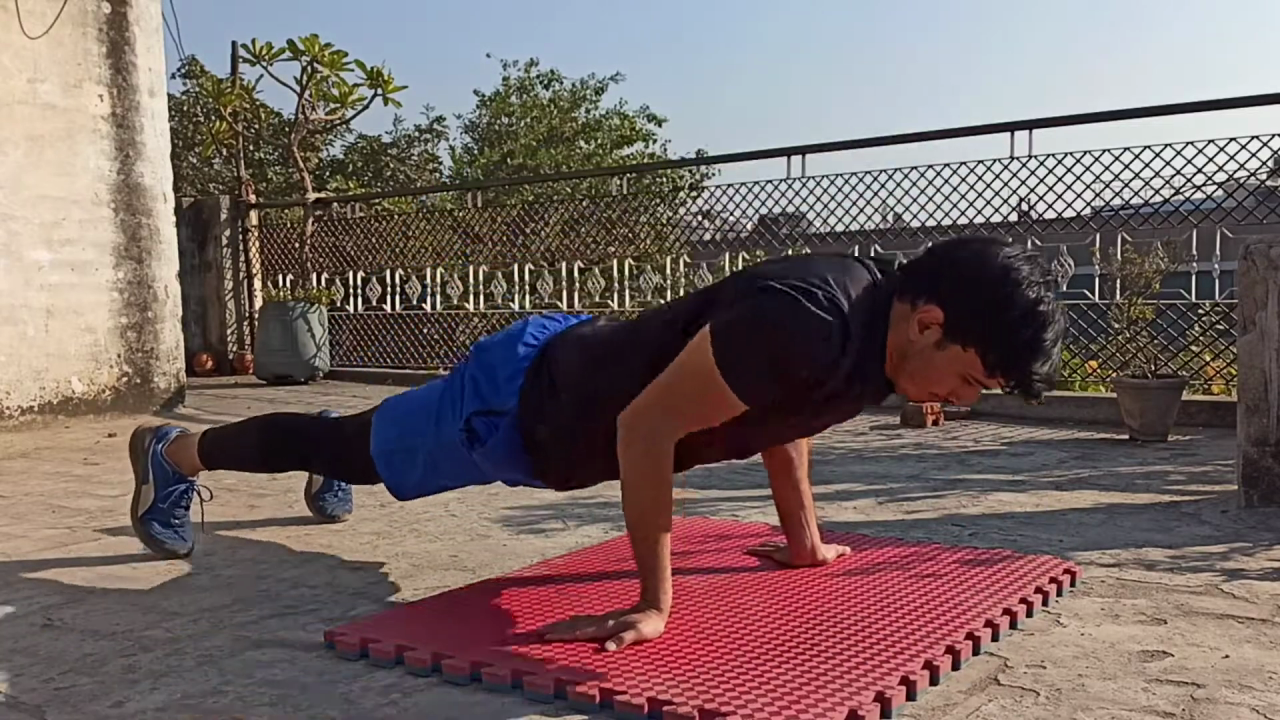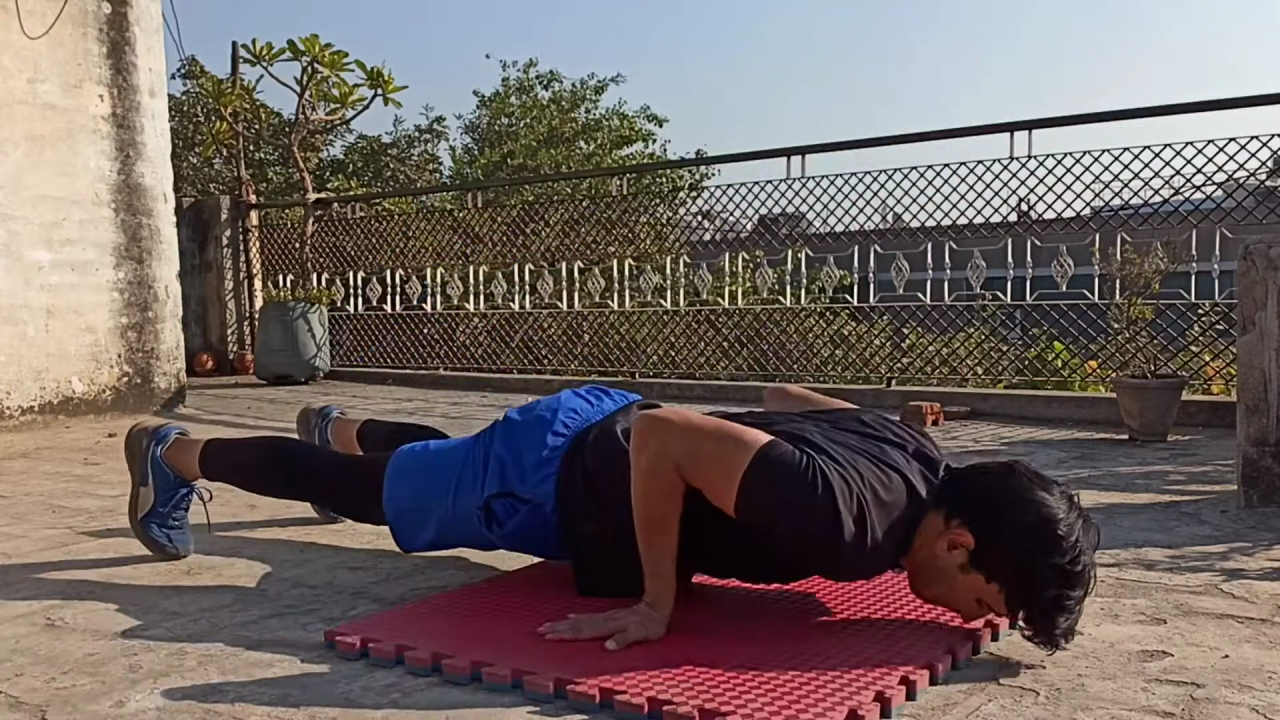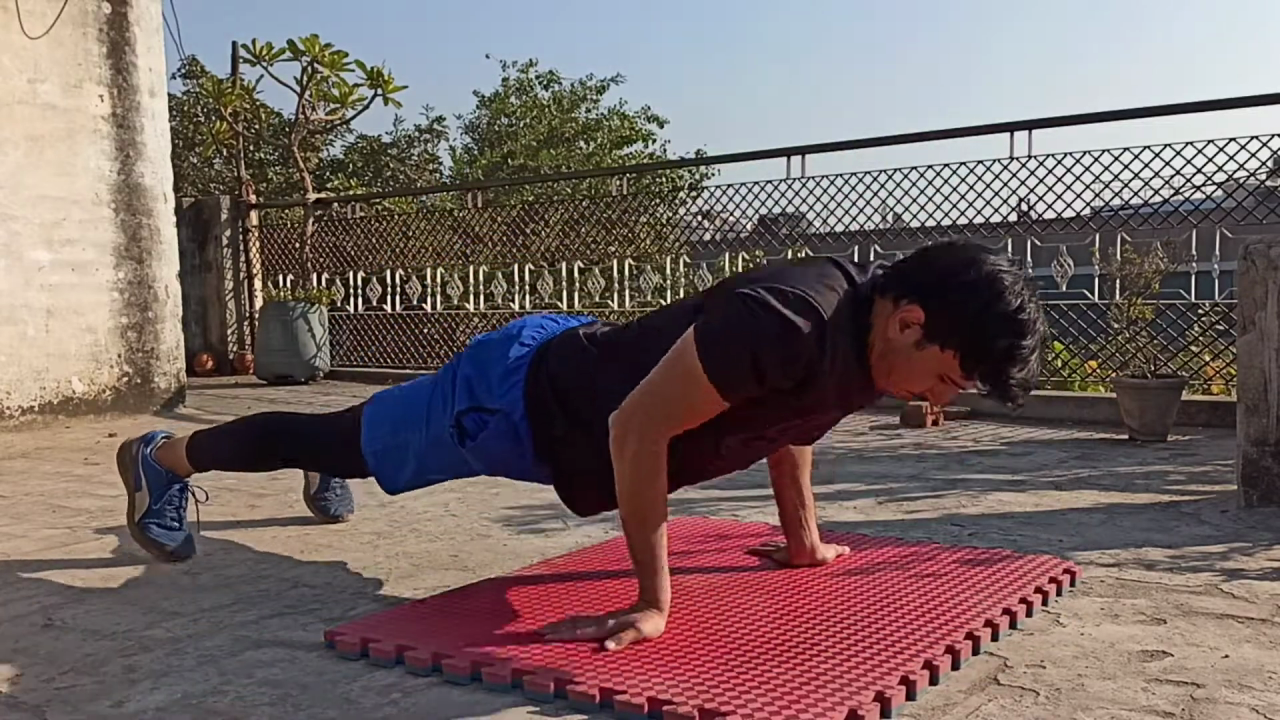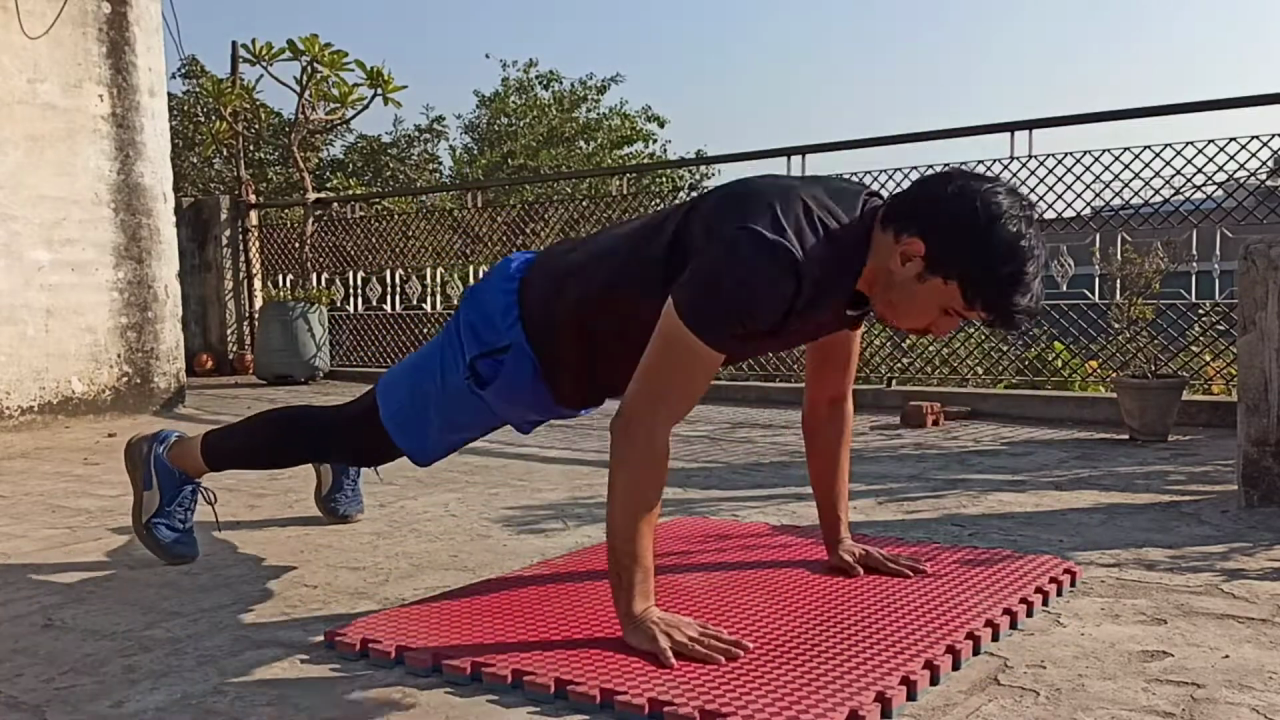
dt=0.4s
person 1, frame 1
left shoulder: (873, 321)
right shoulder: (813, 326)
left elbow: (785, 415)
right elbow: (644, 429)
left wrist: (800, 534)
right wrist: (650, 601)
left hip: (580, 364)
right hip: (524, 398)
left knee: (390, 440)
right knee: (364, 452)
left ankle: (332, 450)
right ankle: (174, 447)
person 1, frame 2
left shoulder: (914, 463)
right shoulder: (841, 513)
left elbow: (788, 397)
right elbow: (661, 435)
right wrist: (653, 600)
left hip: (597, 432)
right hip: (554, 480)
left knee: (440, 453)
right knee: (366, 491)
left ankle: (339, 425)
right ankle: (174, 451)
person 1, frame 3
left shoulder: (864, 339)
right shoulder: (785, 320)
left elbow: (785, 426)
right elbow: (634, 431)
left wrist: (799, 537)
right wrist: (650, 598)
left hip: (568, 381)
right hip: (519, 390)
right knee: (349, 443)
left ankle: (331, 464)
right ankle: (163, 461)
person 1, frame 4
left shoulder: (860, 252)
right shoulder: (764, 250)
left elbow: (828, 394)
right elbow: (641, 426)
left wrist: (837, 539)
right wrist: (634, 607)
left hip: (583, 343)
right hip: (522, 326)
right knee: (365, 431)
left ankle: (338, 475)
right ankle: (171, 458)
